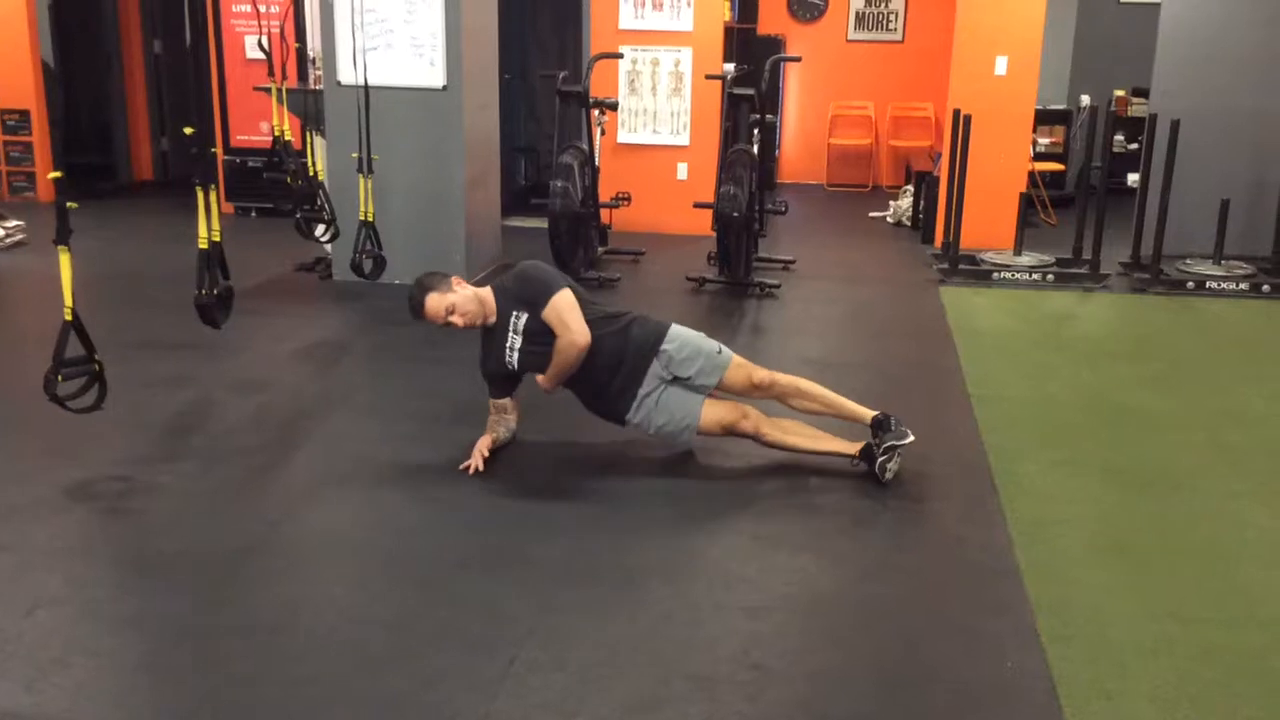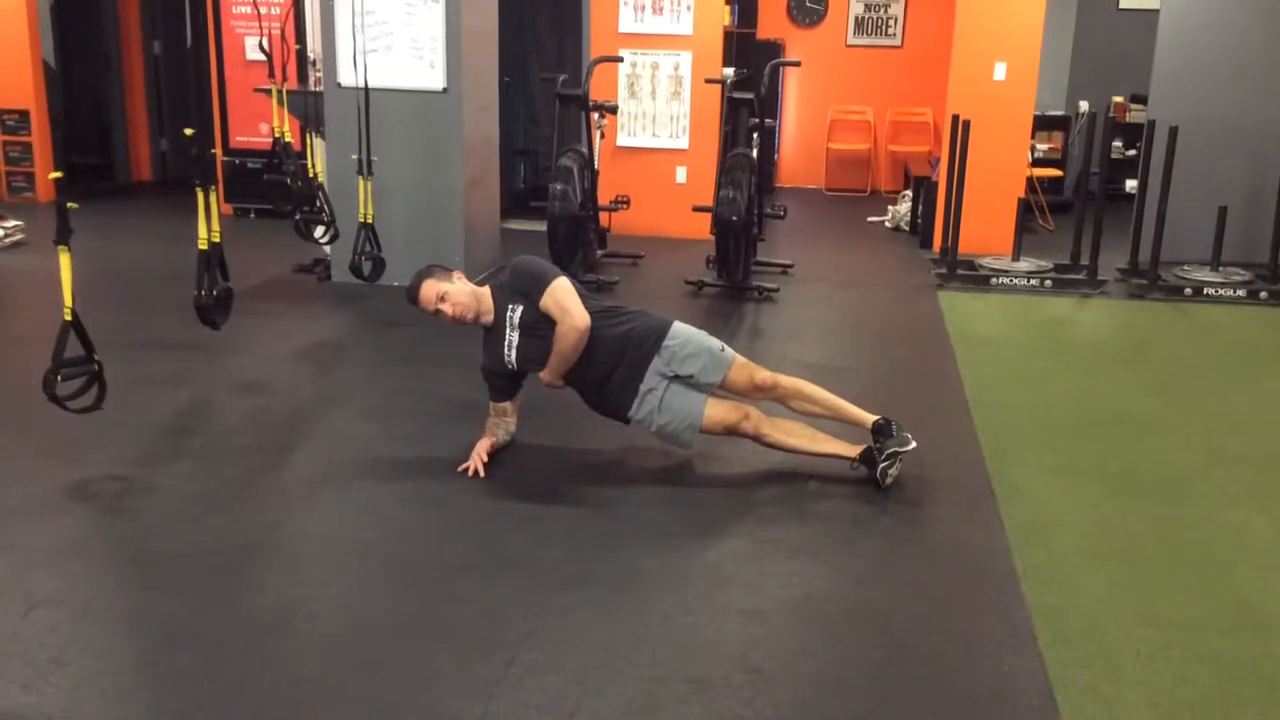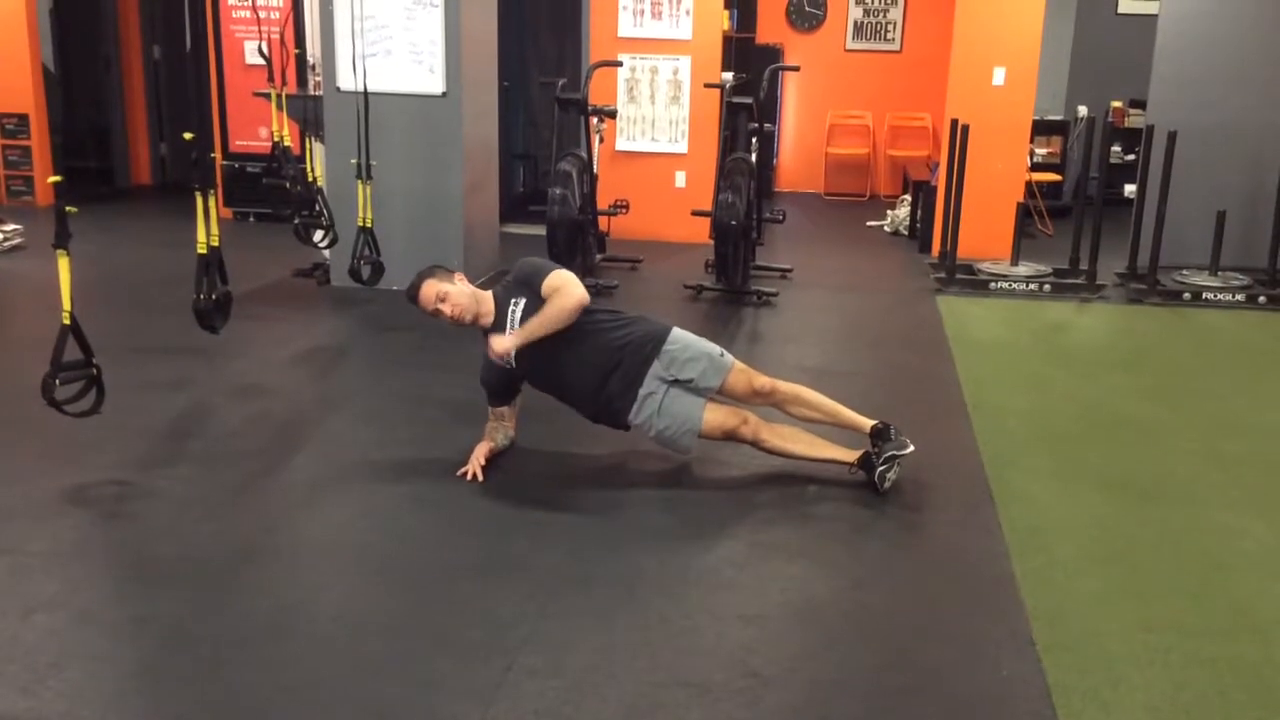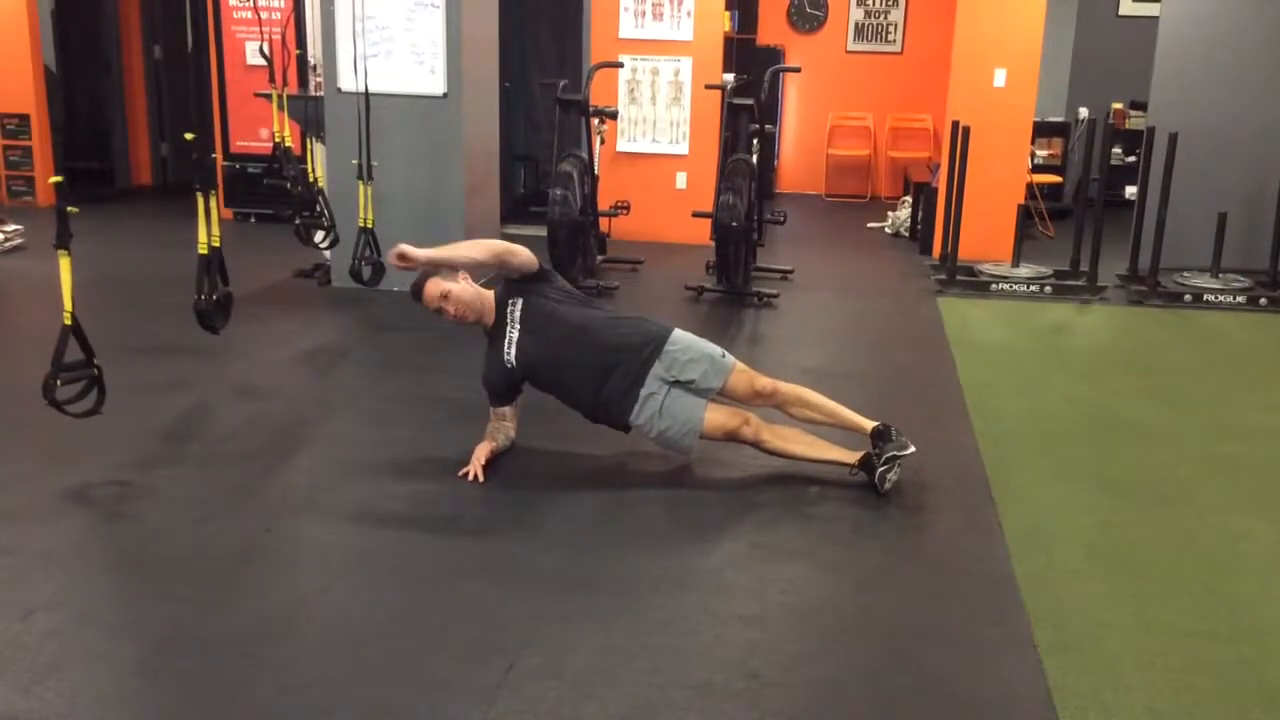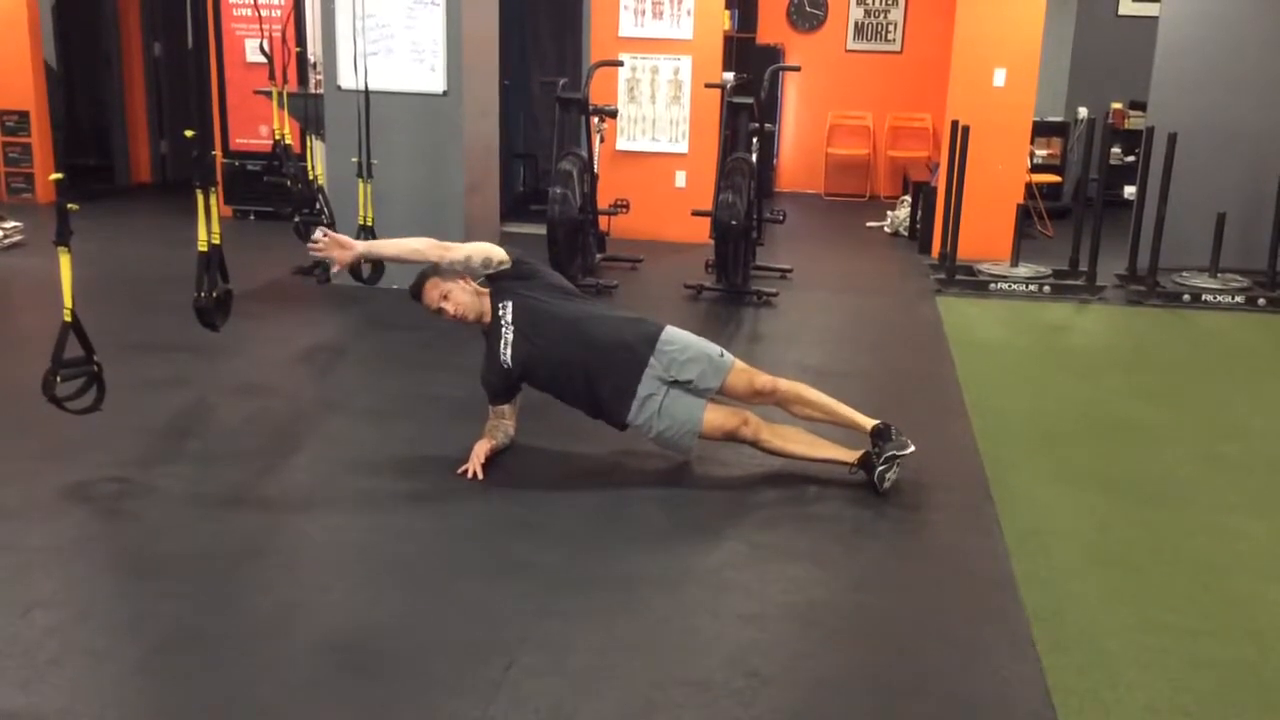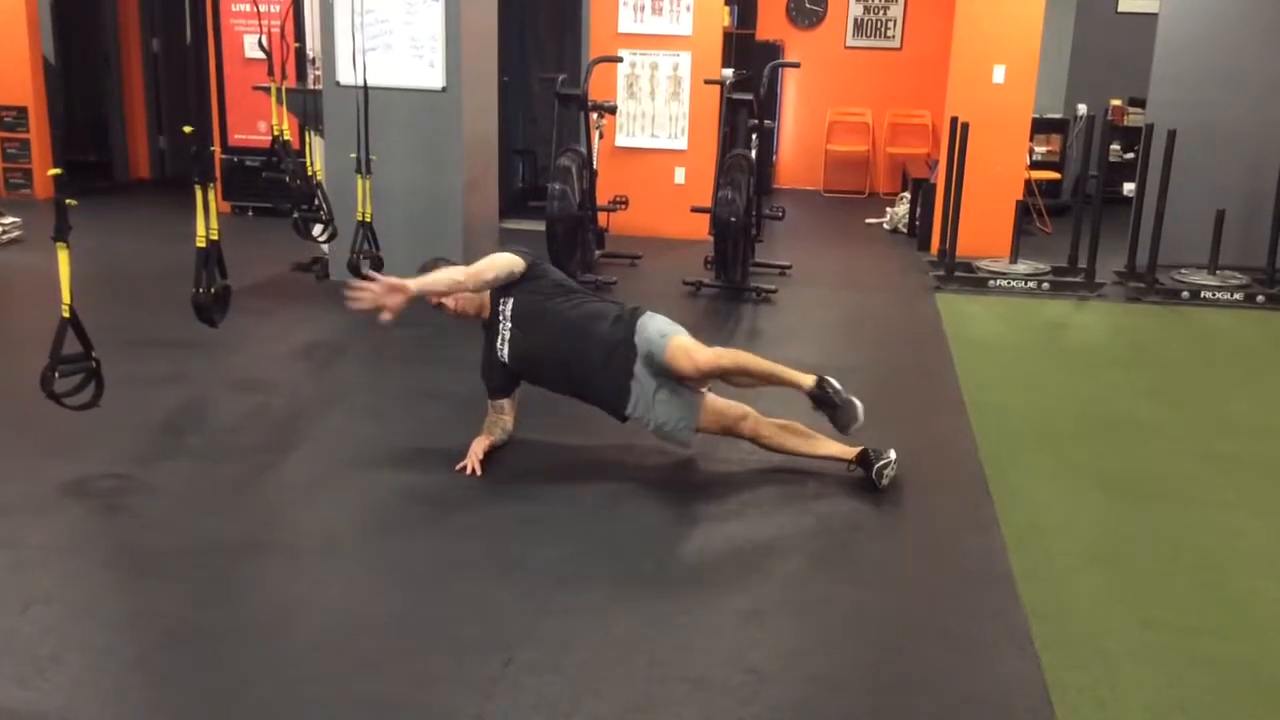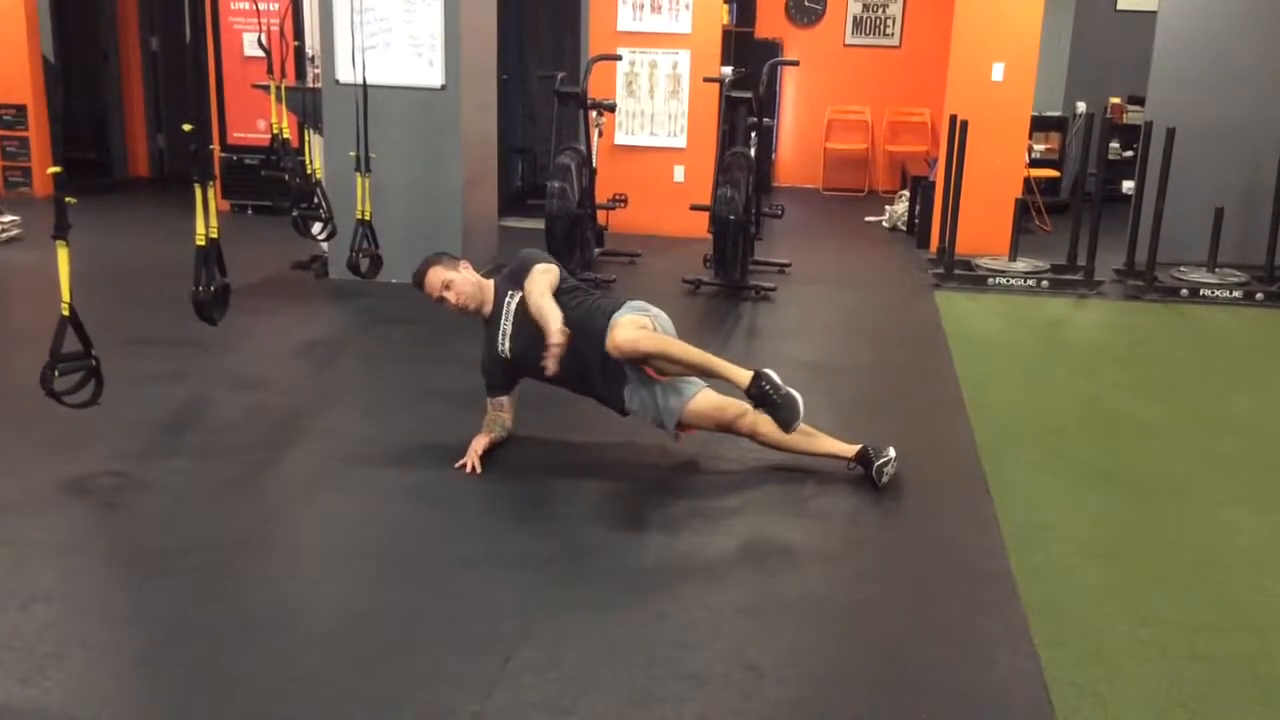
dt=0.7s
person 1, frame 1
left shoulder: (525, 278)
right shoulder: (494, 357)
left elbow: (578, 339)
right elbow: (504, 414)
left wrist: (550, 380)
right wrist: (489, 438)
left hip: (654, 347)
right hip: (634, 399)
left knee: (761, 382)
right knee: (743, 421)
left ankle: (876, 420)
right ankle: (863, 452)
person 1, frame 2
left shoulder: (521, 275)
right shoulder: (495, 357)
left elbow: (578, 322)
right elbow: (505, 417)
left wrist: (553, 374)
right wrist: (487, 442)
left hip: (655, 343)
right hip: (638, 396)
left knee: (763, 384)
right knee: (746, 422)
left ankle: (877, 426)
right ankle: (864, 455)
person 1, frame 3
left shoulder: (523, 277)
right shoulder: (493, 368)
left elbow: (577, 296)
right elbow: (503, 422)
left wrist: (516, 337)
right wrist: (485, 446)
left hip: (652, 348)
right hip: (636, 400)
left knee: (762, 389)
right knee: (745, 428)
left ankle: (877, 432)
right ankle: (863, 461)
person 1, frame 4
left shoulder: (521, 285)
right shoulder: (498, 363)
left elbow: (501, 251)
right elbow: (503, 426)
left wrist: (425, 256)
right wrist: (485, 447)
left hip: (655, 349)
right hip: (639, 402)
left knee: (763, 391)
right knee: (746, 428)
left ankle: (877, 432)
right ankle: (863, 463)
person 1, frame 5
left shoulder: (509, 276)
right shoulder: (497, 362)
left elbow: (439, 251)
right elbow: (503, 424)
left wrist: (362, 247)
right wrist: (485, 444)
left hip: (655, 349)
right hip: (637, 401)
left knee: (763, 388)
right knee: (745, 428)
left ankle: (876, 432)
right ankle: (862, 460)
person 1, frame 6
left shoulder: (517, 278)
right shoulder: (496, 358)
left elbow: (472, 273)
right elbow: (502, 416)
left wrist: (409, 286)
right wrist: (485, 439)
left hip: (639, 336)
right hip: (635, 396)
left knee: (700, 363)
right knee: (741, 422)
left ankle: (813, 386)
right ankle: (856, 457)
person 1, frame 7
left shoulder: (521, 269)
right shoulder: (494, 353)
left elbow: (540, 287)
right elbow: (501, 414)
left wrist: (555, 329)
right wrist: (484, 437)
left hip: (633, 323)
right hip: (630, 391)
left knee: (621, 342)
right knee: (740, 420)
left ankle: (753, 380)
right ankle: (859, 455)
